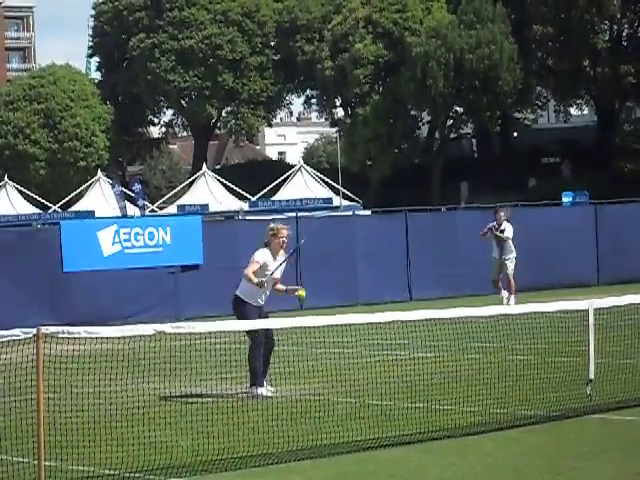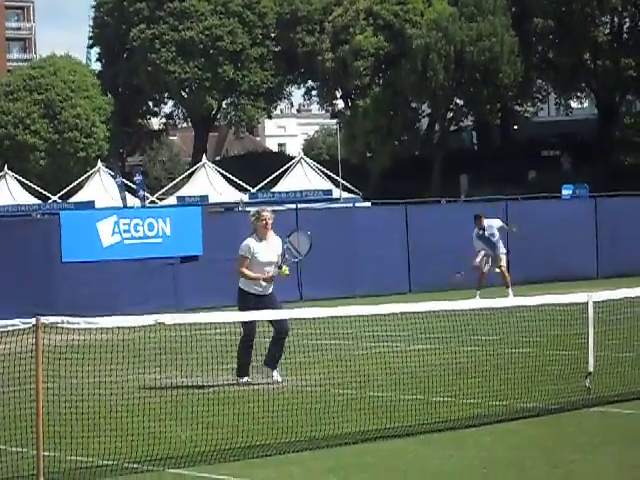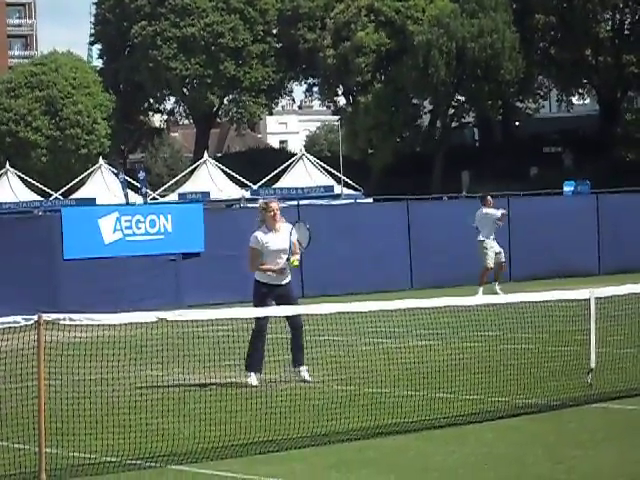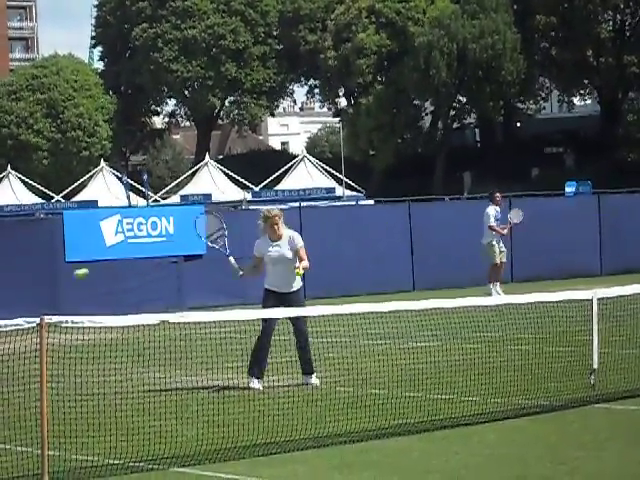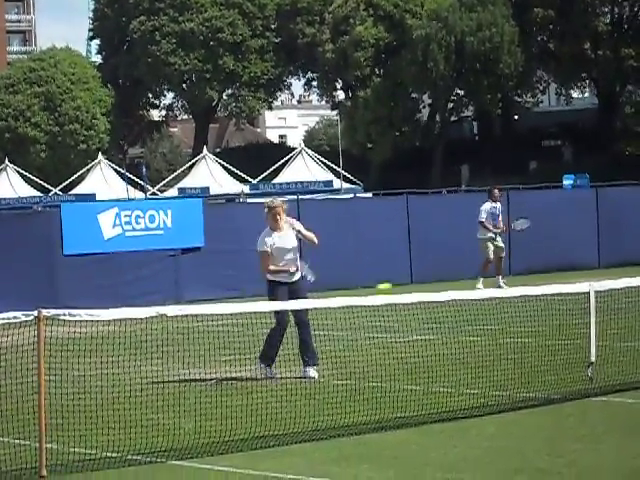
dt=0.5s
person 1, frame 1
left shoulder: (282, 258)
right shoulder: (262, 254)
left elbow: (275, 285)
right elbow: (247, 273)
left wrist: (290, 289)
right wrist: (256, 282)
left hip: (258, 305)
right hip: (244, 303)
left knee: (269, 341)
right knee: (257, 340)
left ankle: (260, 381)
right ankle: (256, 386)
person 1, frame 2
left shoulder: (277, 241)
right shoulder: (249, 244)
right elbow: (241, 270)
right wrist: (261, 277)
left hip: (267, 294)
right hip: (248, 294)
left knee: (283, 329)
right knee: (249, 334)
left ankle: (271, 366)
right ankle: (242, 374)
person 1, frame 3
left shoulder: (289, 229)
right shoulder: (257, 236)
left elbow: (296, 254)
right elbow: (253, 265)
left wrist: (294, 258)
right wrist: (273, 269)
left hip: (284, 285)
right hip: (263, 285)
left knee: (297, 324)
right knee: (261, 327)
left ankle: (299, 366)
right ankle: (252, 371)
person 1, frame 4
left shoulder: (293, 237)
right shoulder: (260, 244)
left elbow: (306, 262)
right elbow: (256, 266)
left wrist: (300, 267)
right wrist: (244, 271)
left hip: (294, 291)
right hip: (272, 293)
left knee: (301, 332)
right knee: (266, 333)
left ankle: (309, 374)
right ankle: (255, 376)
person 1, frame 5
left shoulder: (292, 226)
right shoulder: (265, 238)
left elbow: (314, 241)
right elbow: (266, 267)
left wrist: (298, 228)
right wrist: (286, 269)
left hip: (296, 281)
right hip: (277, 283)
left knee: (303, 322)
right knee: (282, 323)
left ankle: (309, 366)
right ankle: (266, 363)
